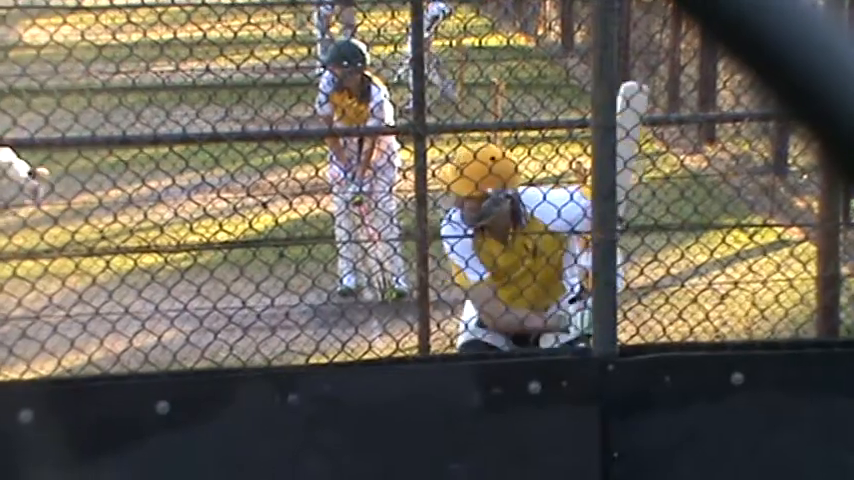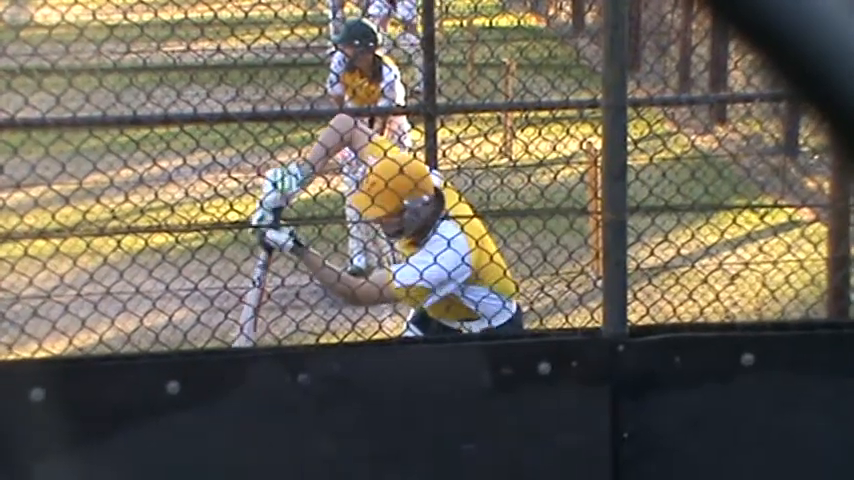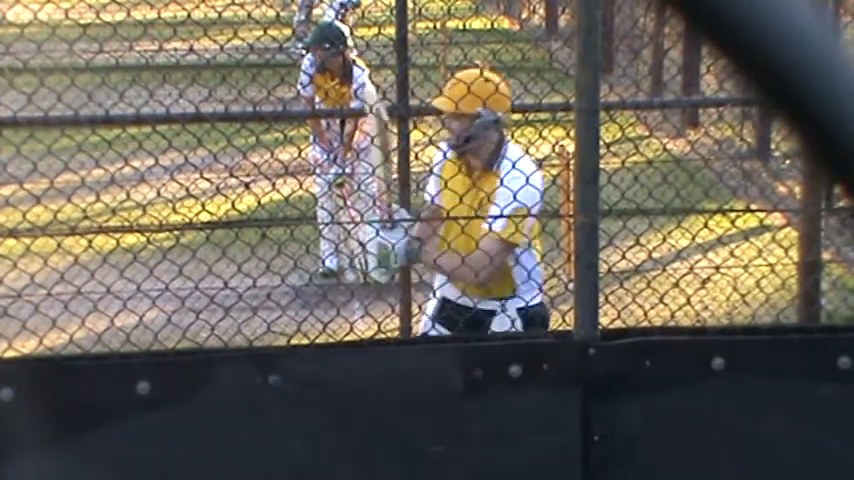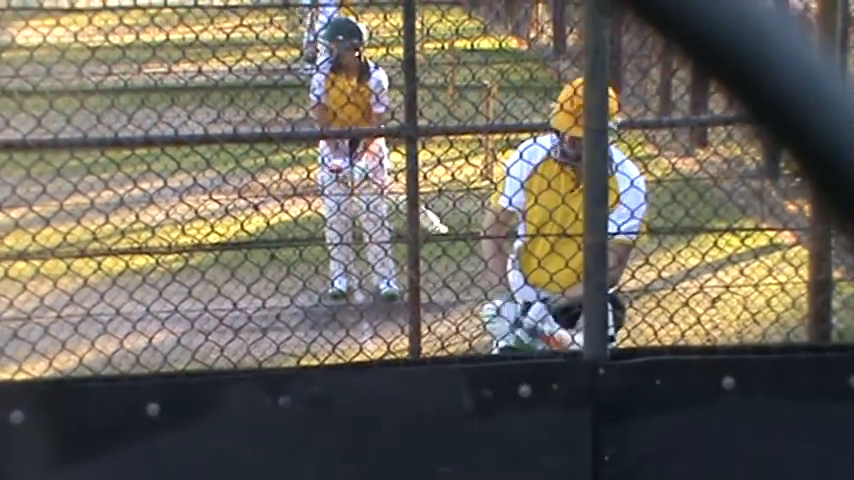
dt=0.7s
person 1, frame 1
left shoulder: (553, 208)
right shoulder: (456, 229)
right elbow: (492, 317)
right wrist: (567, 323)
left hip: (558, 308)
right hip: (497, 312)
person 1, frame 2
left shoulder: (443, 255)
right shoulder: (417, 179)
left elbow: (357, 294)
right elbow: (346, 125)
left wrist: (296, 248)
right wrist: (296, 173)
left hip: (486, 331)
right hip: (437, 313)
person 1, frame 3
left shoulder: (519, 178)
right shoulder: (448, 155)
left elbow: (481, 271)
right elbow: (432, 219)
left wrist: (413, 252)
right wrist: (401, 243)
left hip: (510, 312)
right hip: (453, 301)
person 1, frame 4
left shoulder: (626, 182)
right shoulder: (529, 157)
left elbow: (612, 267)
right elbow: (493, 232)
left wrist: (557, 308)
right wrist: (503, 299)
right hip: (525, 296)
person 2, frame 1
left shoulder: (377, 94)
right shoulder: (329, 82)
left elbow: (372, 139)
right elbow: (327, 125)
left wrist: (362, 175)
right wrist: (344, 163)
left hip: (378, 149)
right hip: (343, 148)
left knee: (383, 211)
right knee: (344, 212)
left ankle: (396, 277)
right ankle: (349, 275)
person 2, frame 2
left shoulder: (387, 73)
right shoulder: (341, 61)
left elbow: (384, 125)
right elbow: (338, 104)
left hip: (391, 128)
right knee: (355, 192)
right ankle: (360, 256)
person 2, frame 3
left shoulder: (358, 74)
right shoulder: (311, 64)
left elbow: (355, 119)
right elbow: (308, 104)
left wrist: (343, 158)
right wrist: (321, 141)
left hip: (361, 125)
right hip: (326, 124)
left knee: (366, 188)
right knee: (326, 189)
left ankle: (376, 258)
right ankle: (331, 256)
person 2, frame 4
left shoulder: (375, 76)
right shoulder: (324, 72)
left elbow: (378, 119)
right elbow: (319, 112)
left wrist: (362, 156)
right wrist: (335, 151)
left hip: (369, 144)
right hip: (333, 144)
left knee: (375, 211)
right knee: (336, 212)
left ankle: (386, 278)
right ankle: (340, 277)
